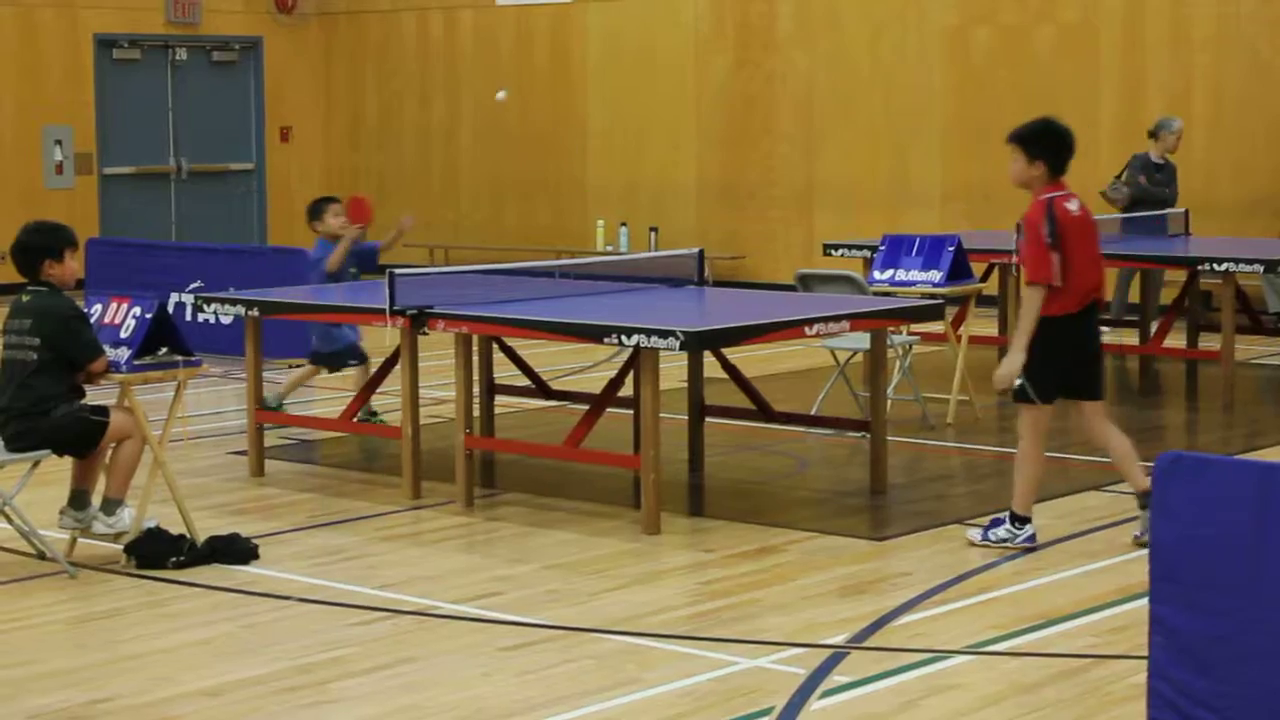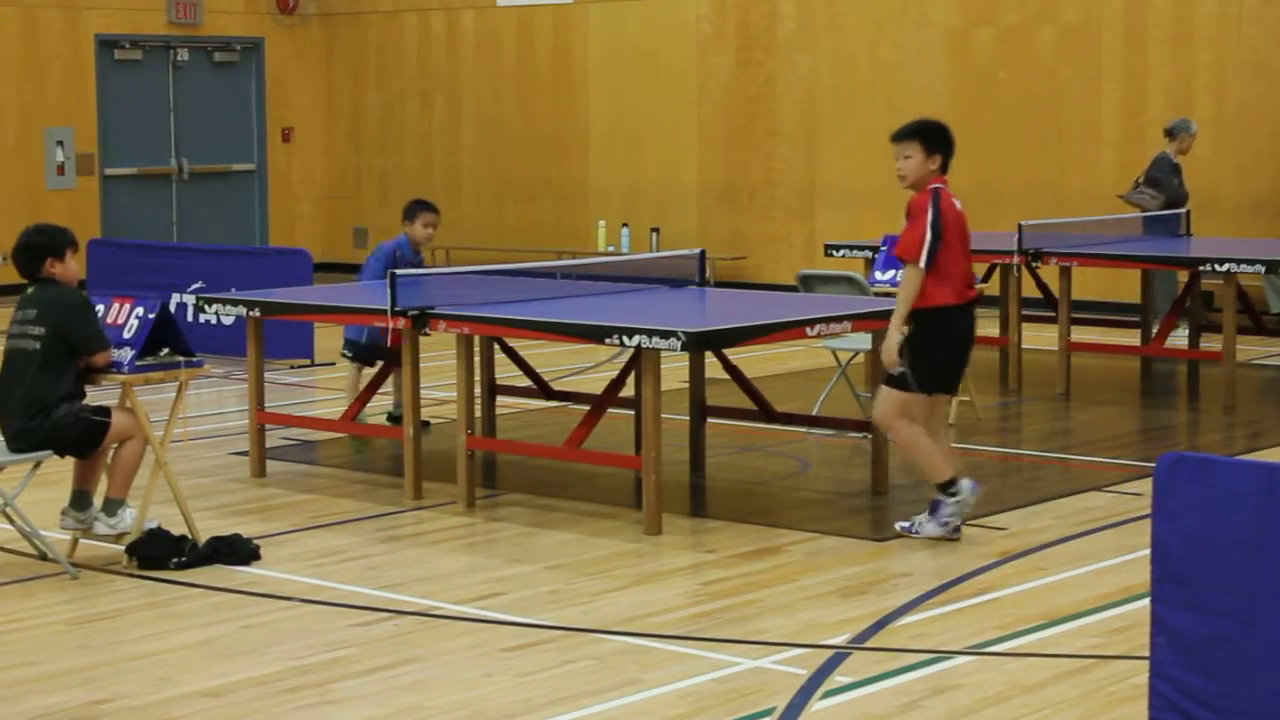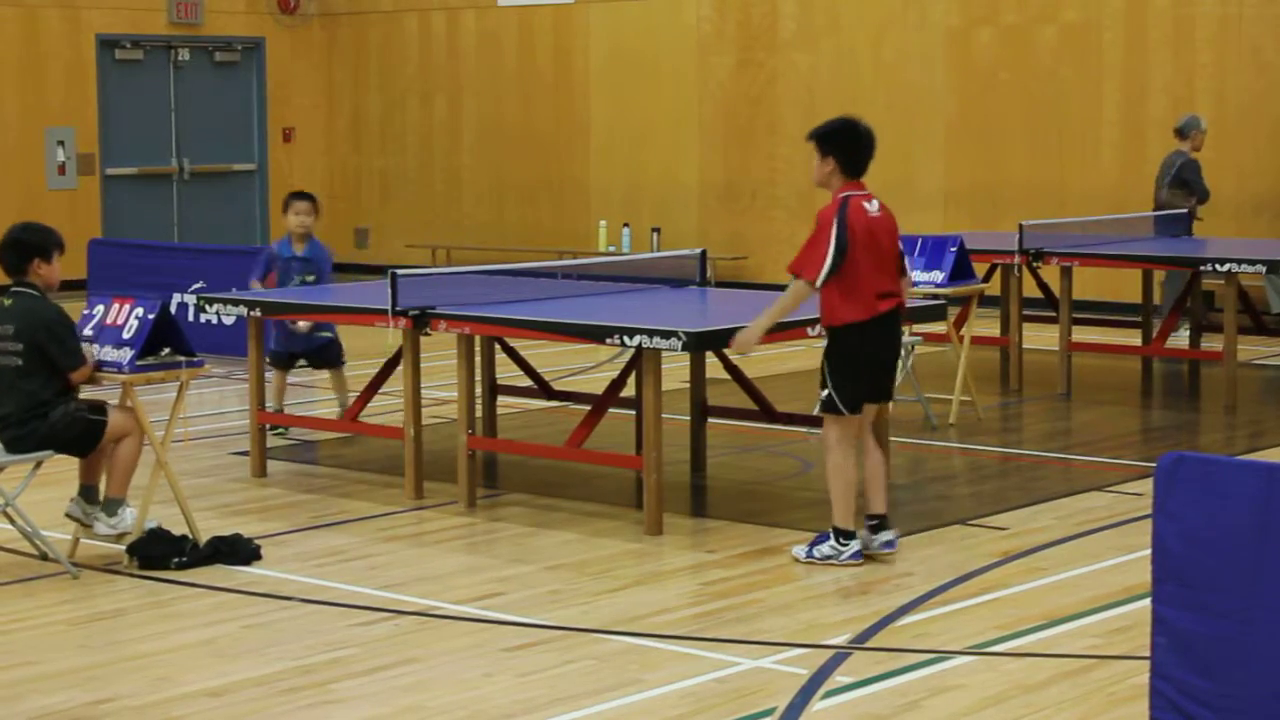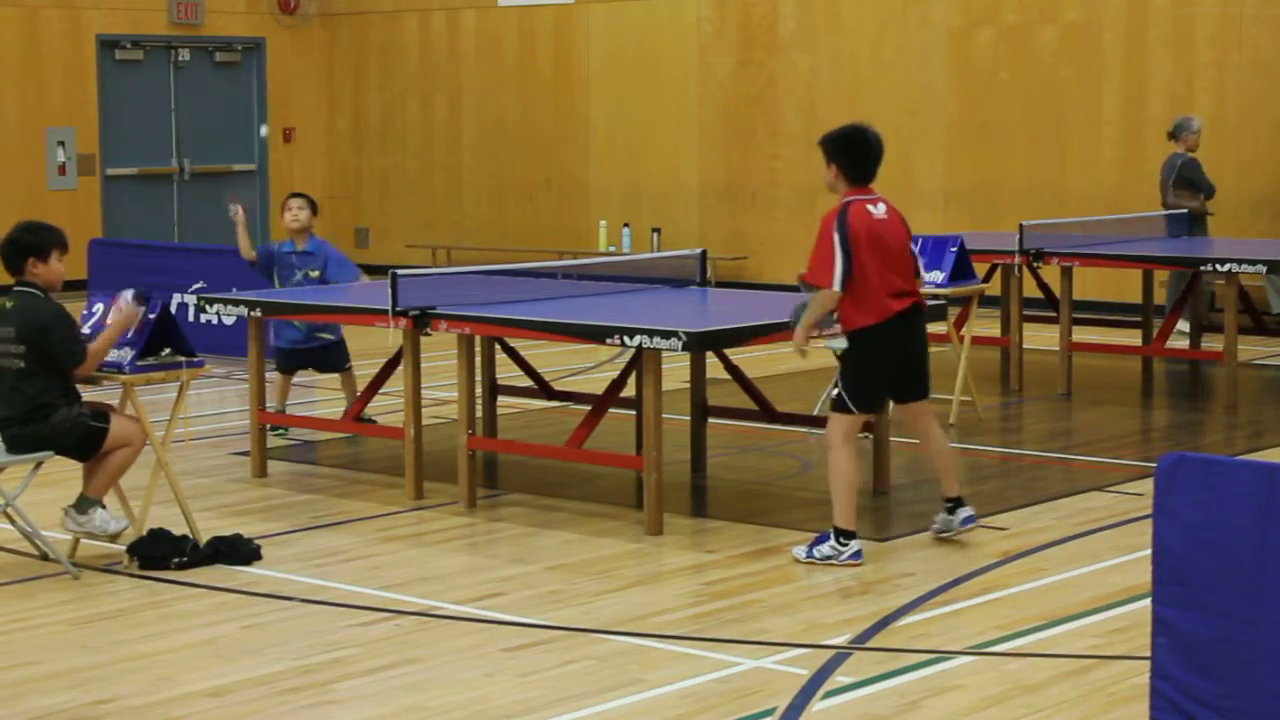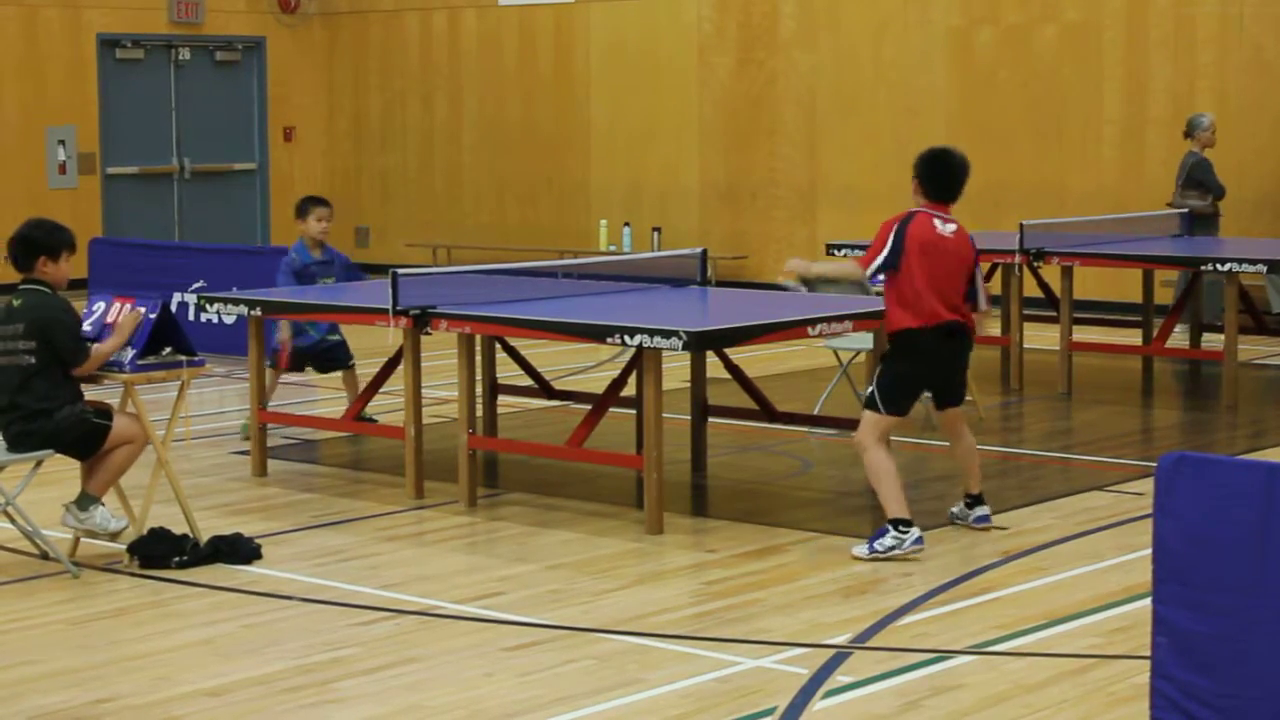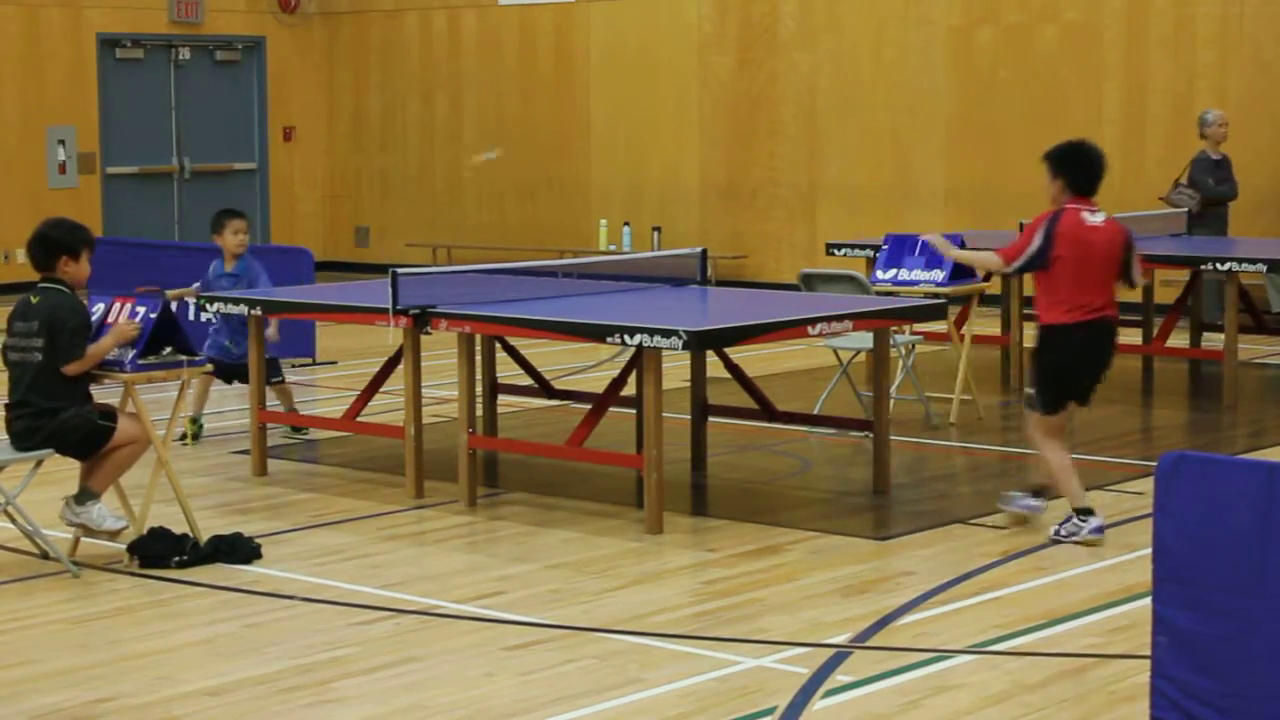
dt=0.7s
person 1, frame 1
left shoulder: (1039, 215)
right shoulder: (1075, 207)
left elbow: (1037, 287)
right elbow: (1090, 273)
left wrist: (1017, 350)
left hip: (1052, 331)
right hip: (1084, 325)
left knee: (1030, 429)
right knee: (1097, 422)
left ankle: (1018, 524)
right ankle: (1152, 502)
person 1, frame 2
left shoulder: (927, 202)
right shoulder: (947, 202)
left elbow: (916, 268)
left wrist: (895, 327)
left hip: (936, 321)
right hip: (955, 319)
left knee: (887, 411)
right knee: (928, 419)
left ankle: (952, 485)
right ankle: (942, 513)
person 1, frame 3
left shoulder: (836, 213)
right shoulder: (880, 210)
left elbow: (808, 282)
right elbow: (903, 278)
left wrist: (758, 327)
left hip: (853, 334)
right hip: (886, 329)
left knee: (837, 436)
right knee: (865, 432)
left ankle: (844, 540)
right ankle: (878, 527)
person 1, frame 4
left shoulder: (838, 220)
right shoulder: (891, 213)
left elbow: (831, 290)
right elbow: (911, 274)
left wrist: (805, 327)
left hip: (871, 337)
right hip: (909, 327)
left knee: (840, 435)
right knee: (922, 421)
left ankle: (843, 540)
right ankle: (956, 509)
person 1, frame 5
left shoulder: (902, 226)
right shoulder: (966, 240)
left elbow: (863, 270)
right elbow: (980, 306)
left wrist: (810, 268)
left hip: (913, 344)
right hip: (955, 341)
left knee: (869, 437)
right knee: (954, 423)
left ankle: (901, 530)
right ankle: (976, 505)
person 1, frame 6
left shoulder: (1050, 223)
right shoulder: (1117, 229)
left elbow: (1001, 263)
right elbow: (1138, 280)
left wrist: (951, 252)
left hip: (1062, 336)
right hip: (1101, 336)
left knee: (1042, 431)
right knee: (1056, 416)
left ankle: (1084, 517)
right ankle: (1040, 494)
person 2, frame 1
right shoulder: (61, 309)
right elbow: (98, 364)
left wrist: (77, 373)
right wrist: (83, 371)
right hip: (42, 423)
left knee: (96, 424)
right knee: (133, 425)
left ankle: (78, 508)
right ankle: (110, 514)
person 2, frame 2
left shoulder: (27, 301)
right shoulder: (69, 300)
right elbow: (101, 358)
left wrist: (76, 361)
right wrist: (83, 360)
right hip: (43, 420)
left knee: (98, 420)
right knee: (136, 425)
left ankle: (79, 509)
right ankle: (111, 515)
person 2, frame 3
right shoulder: (46, 313)
right elbow: (78, 374)
left wrist: (75, 355)
right wrist: (88, 358)
right hip: (39, 424)
left knee: (101, 415)
right knee: (131, 422)
left ankle: (87, 502)
right ankle: (112, 513)
person 2, frame 4
right shoulder: (47, 312)
right elbow: (82, 366)
left wrist: (71, 338)
right wrist: (119, 325)
right hip: (42, 424)
left knee: (105, 416)
right knee: (134, 432)
left ankle: (88, 507)
right ankle: (83, 512)
person 2, frame 5
right shoulder: (53, 307)
right elbow: (81, 365)
left wrist: (81, 338)
right wrist: (120, 336)
right hip: (47, 422)
left knee: (104, 417)
right knee: (136, 431)
left ankle: (87, 507)
right ankle: (85, 507)
person 2, frame 6
right shoulder: (68, 307)
right elbow: (71, 365)
right wrist: (112, 340)
right hip: (52, 421)
left knee: (107, 418)
right knee: (139, 431)
left ankle: (84, 503)
right ankle: (84, 502)
person 3, frame 1
left shoulder: (353, 248)
right shoulder: (321, 252)
left elbow: (380, 248)
right elbow: (330, 268)
left wrist: (399, 231)
right wrist: (347, 240)
right hip: (330, 321)
left knee: (315, 366)
right knee: (360, 362)
left ankle: (273, 401)
right ankle: (365, 413)
person 3, frame 2
left shoulder: (418, 260)
right shoulder: (389, 251)
right elbow: (368, 284)
left knee: (399, 363)
right knee: (356, 363)
left ankle: (397, 411)
person 3, frame 3
left shoulder: (321, 254)
right shoulder: (274, 252)
right elbow: (256, 280)
left wrist: (311, 318)
right wrist: (259, 290)
left hip: (317, 324)
right hip: (282, 322)
left knee: (335, 365)
right knee: (280, 369)
left ankle: (345, 411)
right ankle: (278, 414)
person 3, frame 4
left shoulder: (325, 251)
right shoulder: (277, 252)
left elbow: (353, 276)
right elbow: (249, 255)
right wrist: (240, 224)
left hip: (323, 326)
right hip: (290, 327)
left knee: (345, 368)
right knee: (285, 372)
right ankle: (279, 414)
person 3, frame 5
left shoulder: (337, 259)
right shoulder: (291, 261)
left elbow: (358, 285)
right wrist: (285, 329)
left hip: (326, 327)
right hip: (298, 328)
left knee: (348, 366)
right knee: (274, 371)
left ankle: (356, 412)
person 3, frame 6
left shoulder: (253, 269)
right shoulder: (214, 269)
right elbow: (203, 291)
left wrist: (272, 327)
right wrist: (179, 293)
right hip: (222, 337)
left knee: (277, 383)
right knee: (205, 373)
left ankle: (292, 415)
right ankle: (194, 422)
person 4, frame 1
left shoulder: (1170, 167)
right shoulder: (1138, 161)
left elbow: (1171, 198)
right elbow: (1138, 190)
left wrist: (1150, 190)
right wrist: (1161, 194)
left hip: (1158, 226)
right hip: (1134, 223)
left knee: (1155, 275)
right knee: (1126, 272)
right ankle: (1114, 319)
person 4, frame 2
left shoulder: (1173, 164)
right shoulder: (1162, 163)
left elbow: (1181, 196)
right elbow: (1176, 196)
left wrist: (1174, 198)
right wrist: (1179, 197)
left hip: (1168, 225)
right hip: (1160, 226)
left knee: (1161, 272)
right knee: (1167, 273)
left ankle: (1154, 319)
person 4, frame 3
left shoulder: (1170, 159)
right shoulder: (1188, 163)
right elbow: (1203, 196)
left wrist: (1186, 200)
right wrist: (1189, 200)
left hip: (1167, 221)
right hip: (1176, 224)
left knee: (1176, 271)
right knee: (1178, 272)
left ankle: (1170, 318)
person 4, frame 4
left shoulder: (1168, 163)
right shoulder: (1188, 163)
right elbow: (1209, 191)
left wrist: (1192, 195)
right wrist: (1197, 195)
left hip: (1175, 224)
right hip: (1191, 225)
left knee: (1179, 272)
right ankle: (1187, 318)
person 4, frame 5
left shoulder: (1188, 161)
right shoulder: (1200, 163)
right elbow: (1219, 192)
left wrist: (1205, 196)
right wrist: (1208, 196)
left hip: (1191, 225)
right hip: (1202, 226)
left knee: (1189, 272)
right knee: (1211, 275)
right ankle: (1211, 324)
person 4, frame 6
left shoulder: (1224, 161)
right shoulder: (1200, 161)
left elbow: (1233, 191)
right elbow: (1209, 193)
left wrist: (1216, 192)
right wrist: (1223, 191)
left hip: (1219, 224)
right hip: (1202, 226)
left knee: (1219, 274)
right knee: (1208, 274)
left ankle: (1213, 321)
right ankle: (1209, 326)
